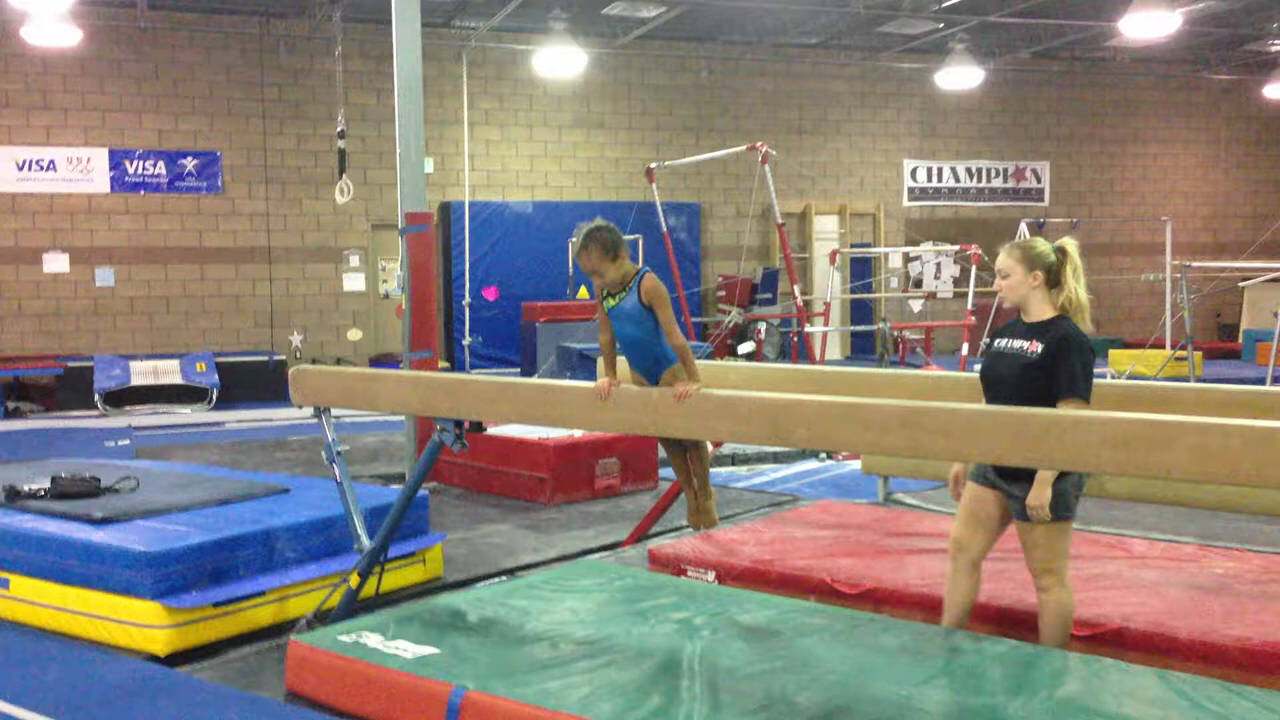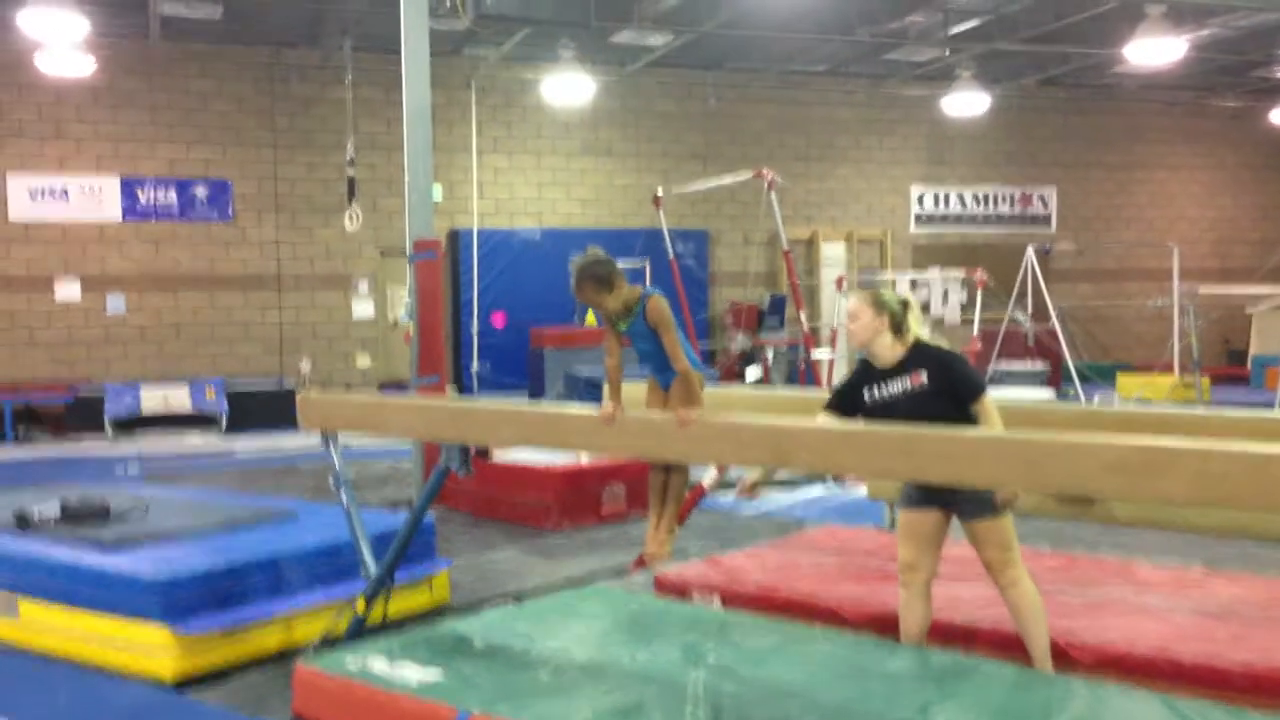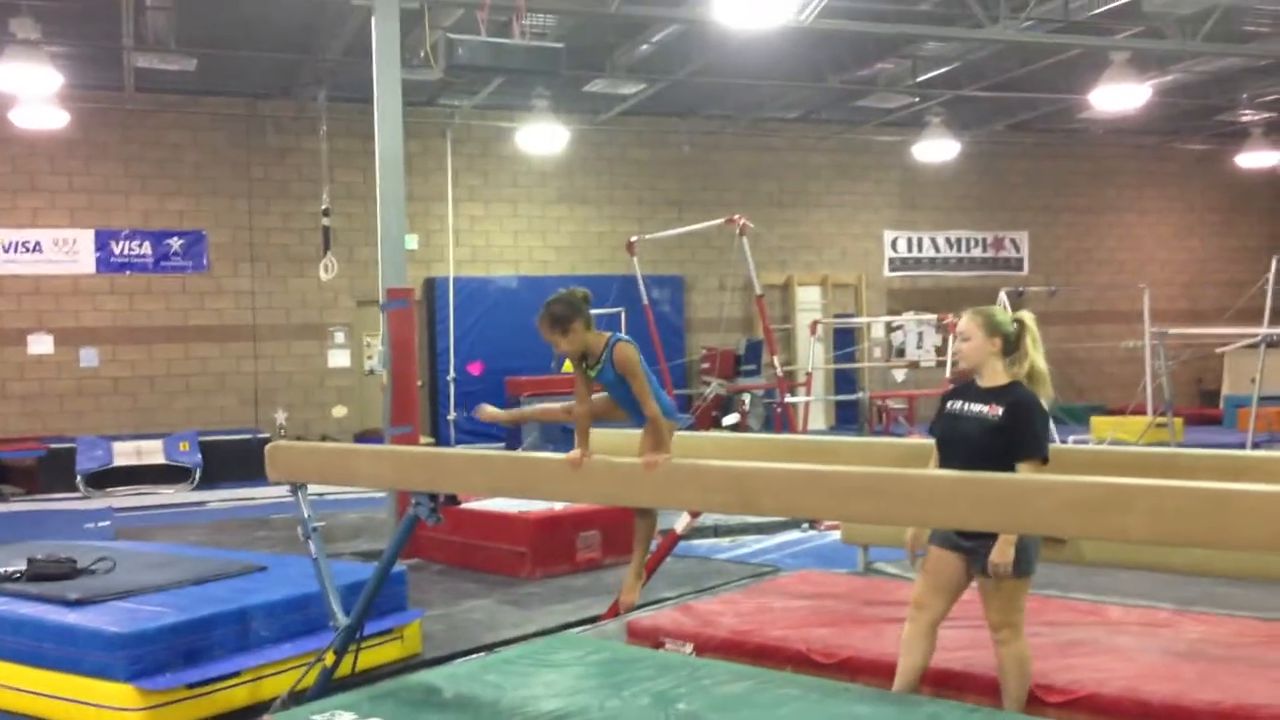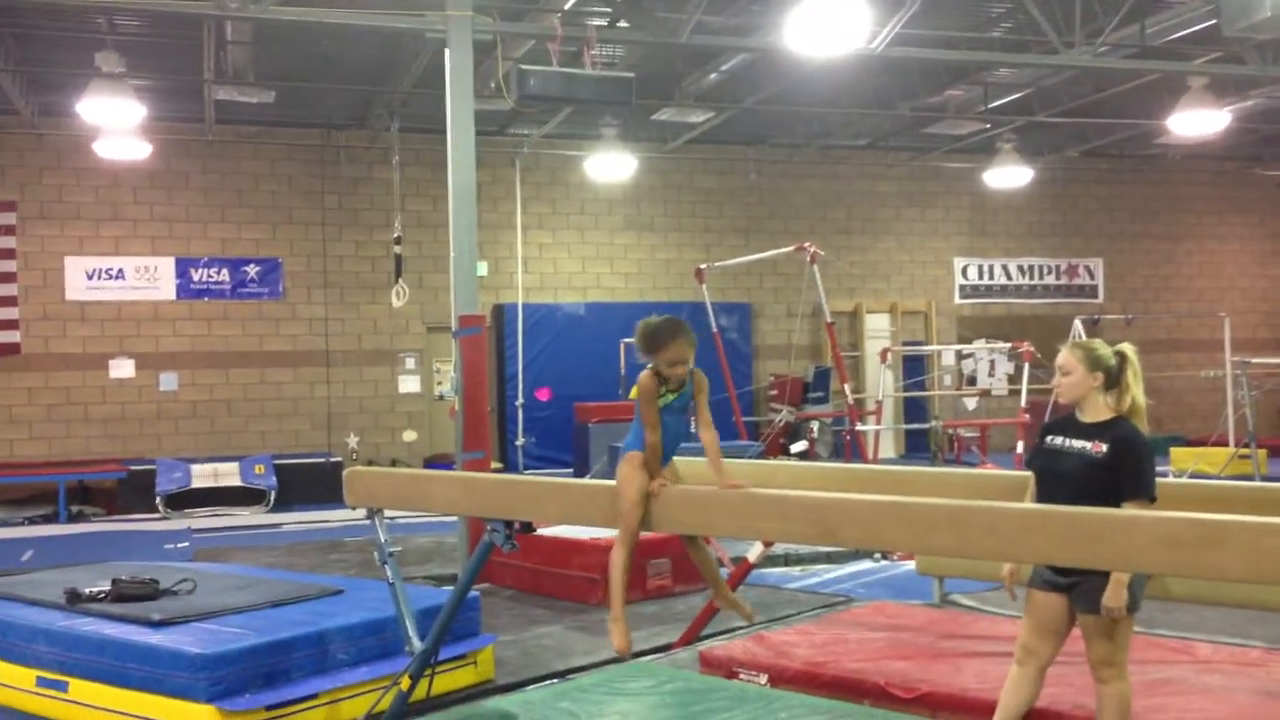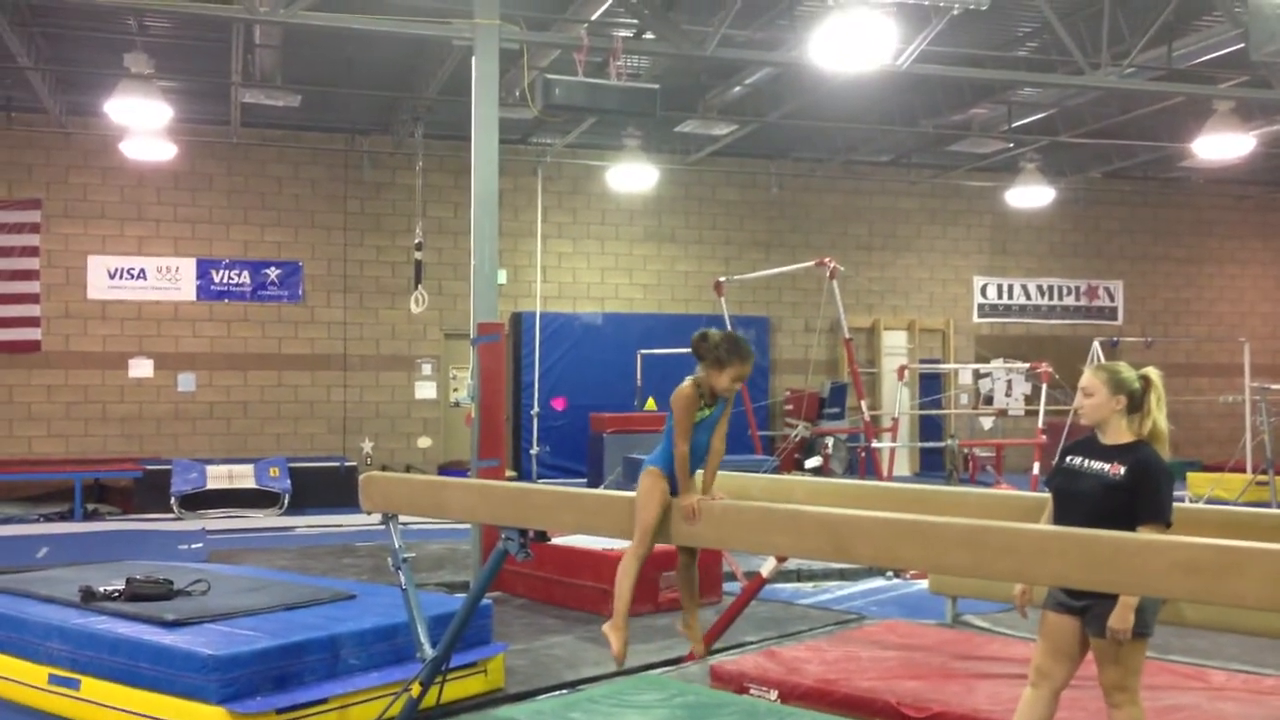
dt=1s
person 1, frame 1
left shoulder: (1068, 340)
right shoulder: (1004, 333)
left wrist: (1044, 483)
right wrist: (964, 459)
left hip: (1041, 477)
right hip: (993, 468)
left knee: (1047, 576)
right knee: (962, 551)
person 1, frame 2
left shoulder: (936, 361)
right shoulder: (860, 380)
left elbow: (984, 411)
right wrist: (764, 472)
right hip: (920, 485)
left knee: (1006, 570)
right knee: (911, 574)
left ankle: (1045, 672)
person 1, frame 3
left shoulder: (1022, 403)
right shoulder: (955, 396)
left elbow: (1027, 477)
left wrist: (1007, 541)
right wrist: (918, 520)
left hip: (999, 534)
right hip: (952, 528)
left knee: (1004, 629)
right knee: (921, 610)
person 1, frame 4
left shoulder: (1127, 440)
right shoulder: (1053, 431)
right elbow: (1034, 497)
left wrist: (1120, 582)
left hip: (1102, 572)
right hip: (1052, 565)
left knee: (1107, 669)
right knee: (1028, 656)
person 1, frame 5
left shoulder: (1147, 464)
right shoulder: (1074, 451)
right elbow: (1051, 517)
left wrist: (1128, 604)
left hip: (1117, 595)
right hip: (1067, 587)
right knee: (1042, 678)
person 2, frame 1
left shoulder: (648, 284)
right shoulder: (601, 288)
left elbow: (674, 335)
right elbow: (606, 334)
left wrist: (694, 380)
right wrist: (609, 375)
left hip: (668, 368)
right hip: (639, 372)
left knee: (689, 435)
right knee: (665, 437)
left ankle: (705, 494)
right ankle: (690, 495)
person 2, frame 2
left shoulder: (653, 304)
right shoulder: (609, 313)
left elbow: (678, 358)
right elbow: (613, 358)
left wrist: (694, 404)
right wrist: (613, 401)
left hip: (684, 374)
right hip: (658, 376)
left ankle: (668, 525)
right ankle: (654, 522)
person 2, frame 3
left shoulder: (621, 352)
right shoulder: (579, 356)
left elbow: (649, 404)
right elbow: (583, 403)
left wrist: (662, 449)
right wrist: (582, 448)
left hip: (655, 414)
right hip: (623, 404)
right knee: (567, 411)
left ankle: (636, 572)
right ankle: (505, 416)
person 2, frame 4
left shoulder: (694, 378)
right shoulder: (648, 381)
left elbow: (705, 428)
right elbow: (652, 431)
left wrist: (720, 475)
right wrist: (657, 476)
left hip: (663, 458)
right hip: (637, 454)
left knee: (688, 530)
right knee: (629, 531)
left ankle: (723, 593)
right ankle: (617, 615)
person 2, frame 5
left shoulder: (726, 395)
right shoulder: (687, 392)
left elbow: (717, 443)
right elbow: (681, 446)
left wrist: (706, 490)
right wrist: (686, 492)
left hip: (684, 475)
right hip: (659, 471)
left knee: (688, 551)
right knee: (642, 543)
left ankle: (690, 620)
right ankle: (618, 623)
